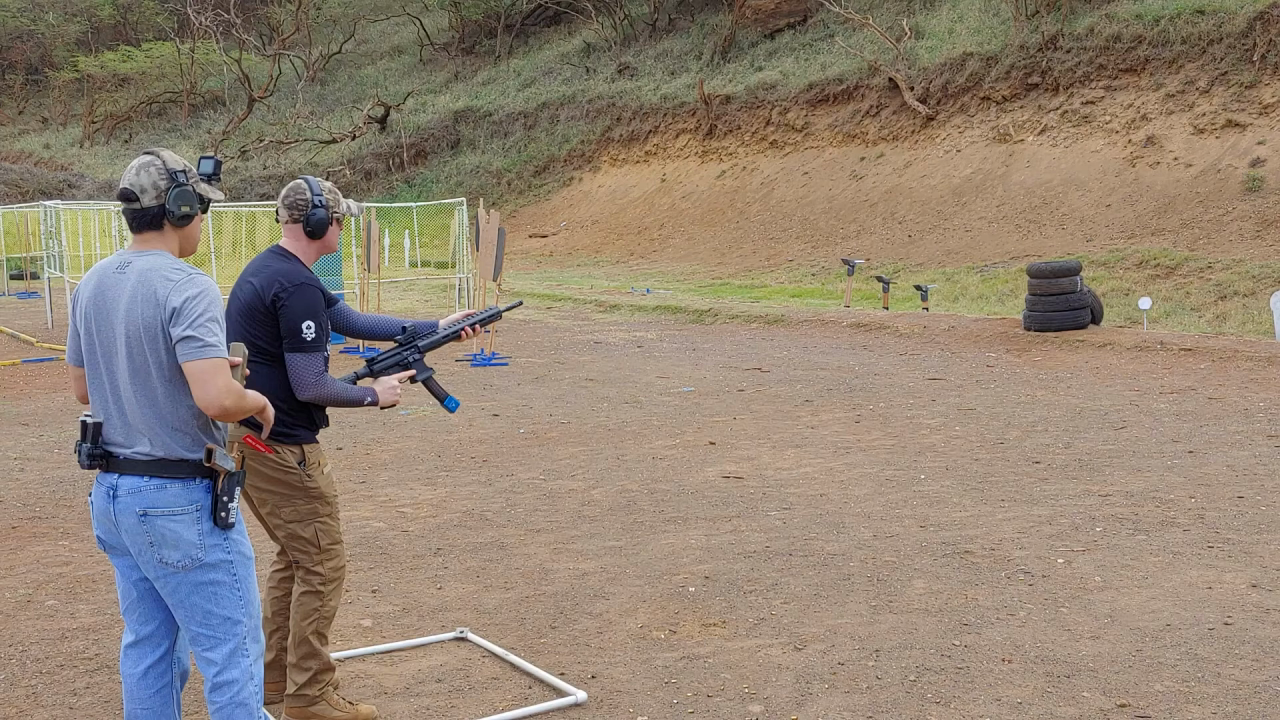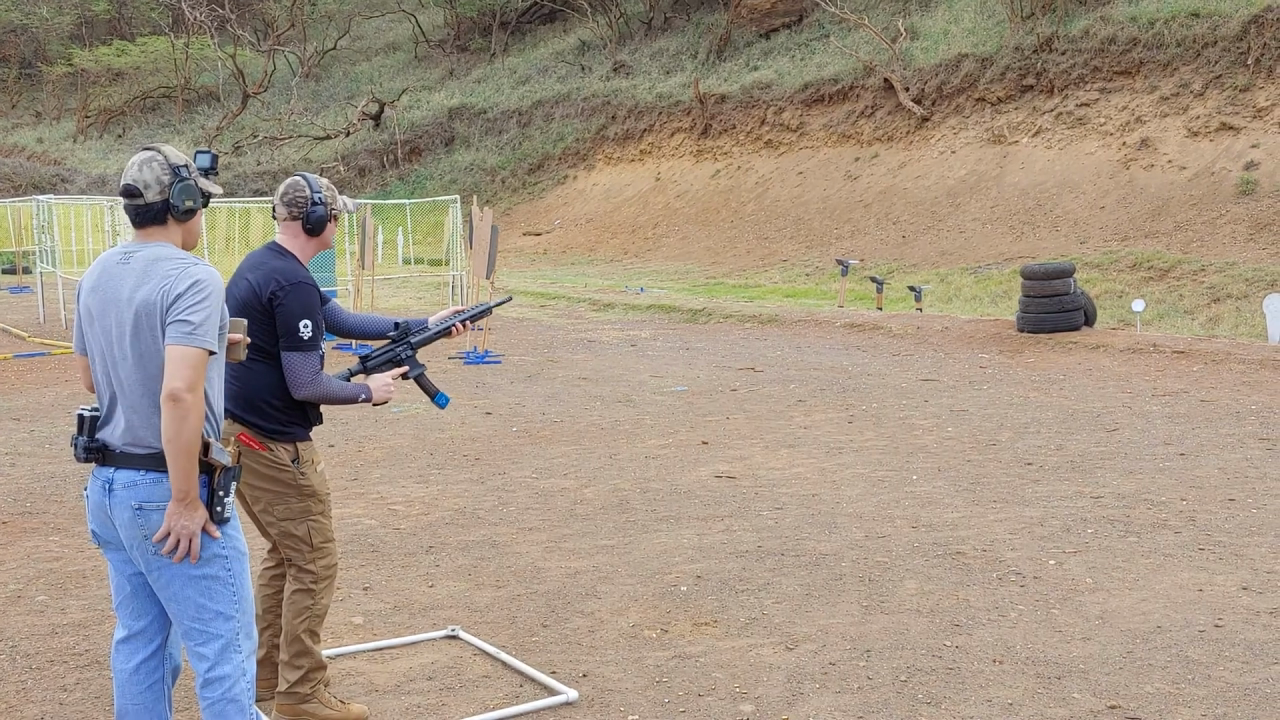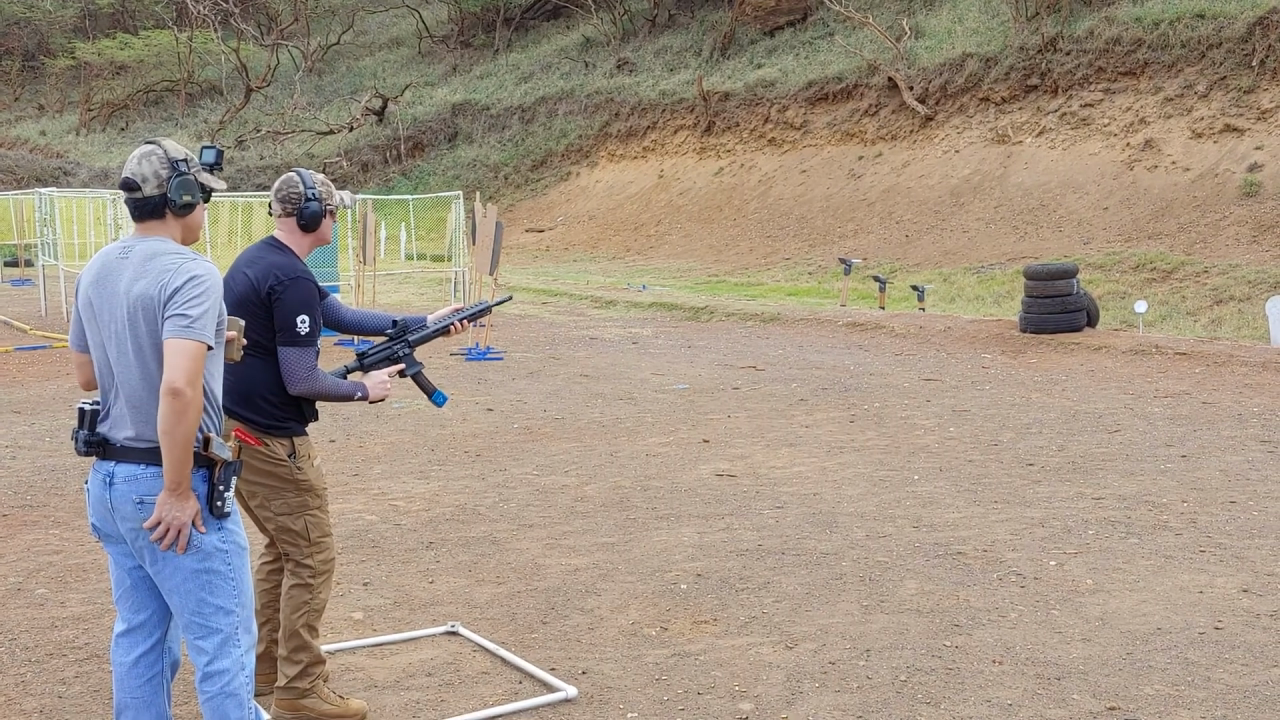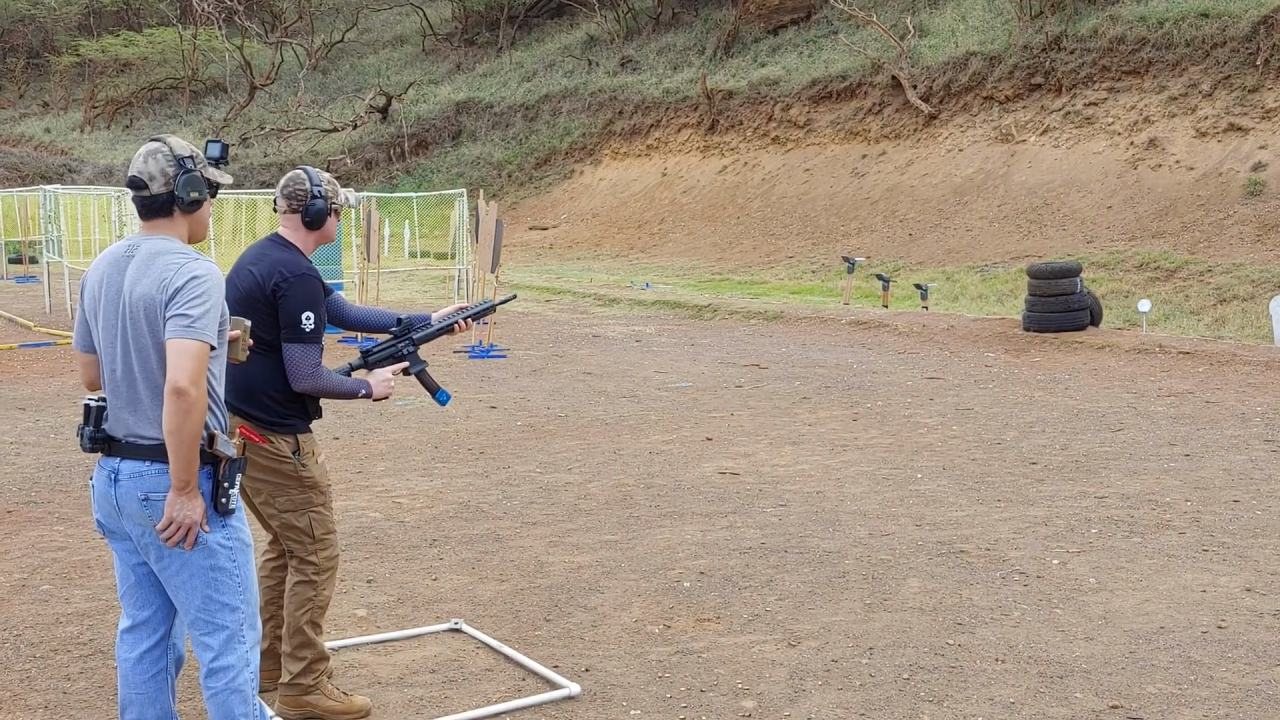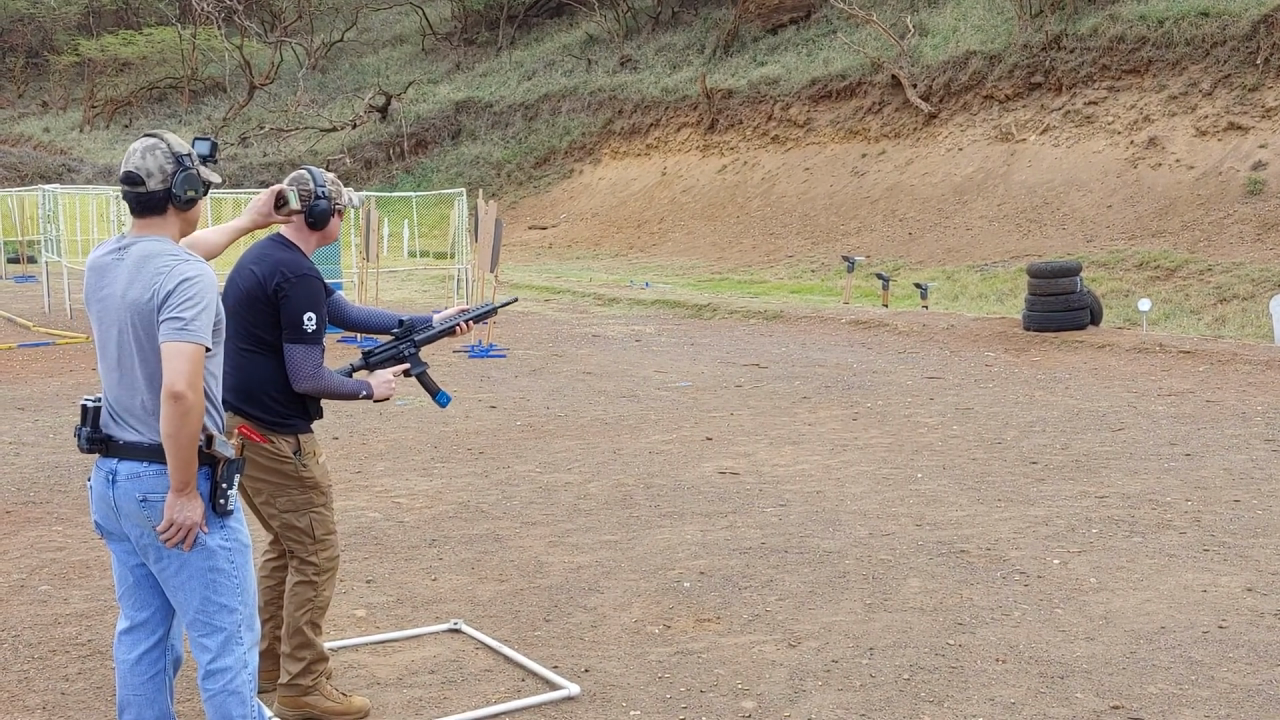
dt=1s
person 1, frame 1
left shoulder: (92, 283)
right shoulder: (187, 286)
left elbow: (84, 388)
right elbow: (216, 399)
right wrist: (259, 401)
left hip: (113, 491)
right hip: (177, 498)
left knee: (148, 646)
right knee: (231, 649)
person 1, frame 2
left shoulder: (97, 275)
right shoulder: (192, 277)
right elbow: (179, 393)
right wrist: (185, 500)
left hip: (108, 486)
right hip: (167, 488)
left knee: (140, 640)
right knee: (223, 645)
person 1, frame 3
left shoulder: (96, 269)
right shoulder: (190, 272)
right elbow: (178, 386)
right wrist: (176, 492)
left hip: (108, 480)
right hip: (168, 482)
left knee: (140, 635)
right knee: (223, 641)
person 1, frame 4
left shoulder: (101, 268)
right shoulder: (193, 272)
right elbow: (183, 386)
right wrist: (184, 491)
left hip: (113, 476)
right hip: (171, 479)
left knee: (145, 631)
right knee: (228, 638)
person 1, frame 5
left shoulder: (101, 262)
right shoulder: (188, 277)
right elbow: (180, 390)
left wrist: (247, 222)
right wrist: (184, 492)
left hip: (112, 477)
right hip: (171, 480)
left knee: (143, 633)
right knee: (226, 639)
person 2, frame 1
left shoulder: (268, 267)
right shoulder: (297, 285)
left elbow: (352, 321)
right elbow: (310, 385)
left wrist: (434, 327)
right wrist: (373, 394)
left hip: (247, 437)
right hip: (280, 447)
left knee: (294, 557)
right knee: (322, 566)
person 2, frame 2
left shoulder: (261, 263)
right shoulder: (293, 284)
left elbow: (342, 320)
right elbow: (306, 385)
left wrist: (423, 325)
right wrist: (368, 391)
left hip: (240, 433)
right hip: (272, 445)
left knee: (284, 555)
right knee: (313, 565)
left ankle: (267, 673)
person 2, frame 3
left shoulder: (257, 258)
right shoulder: (291, 279)
left elbow: (341, 316)
right elbow: (301, 381)
left wrist: (423, 322)
right wrist: (363, 389)
left hip: (237, 429)
right hip: (270, 441)
left knee: (281, 549)
right knee: (310, 559)
left ankle: (265, 666)
person 2, frame 4
left shoulder: (261, 255)
right shoulder: (297, 276)
left elbow: (346, 313)
right elbow: (305, 377)
left wrist: (428, 319)
right wrist: (367, 386)
left hip: (240, 426)
right hip: (275, 438)
left knee: (284, 545)
right knee: (314, 555)
left ankle: (270, 661)
person 2, frame 5
left shoulder: (263, 254)
right shoulder: (298, 276)
left elbow: (347, 313)
right elbow: (307, 378)
left wrist: (430, 322)
right wrist: (368, 388)
left hip: (238, 425)
right hip: (275, 438)
left knee: (284, 546)
right knee: (314, 556)
left ankle: (269, 663)
